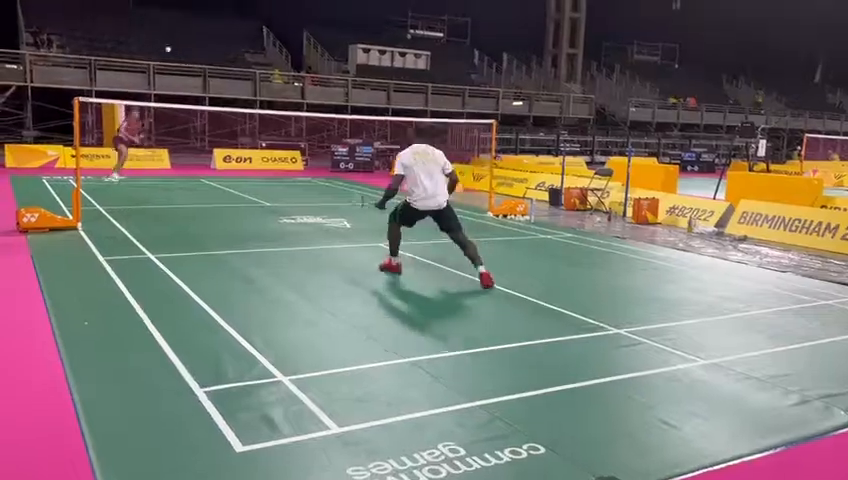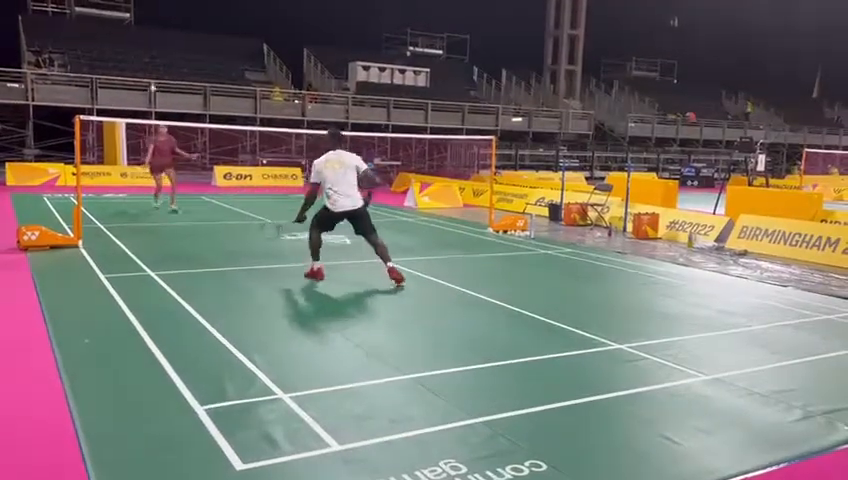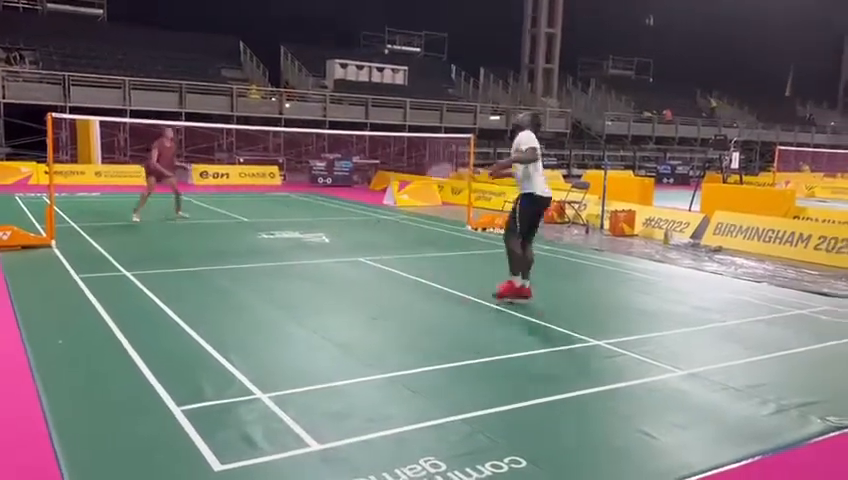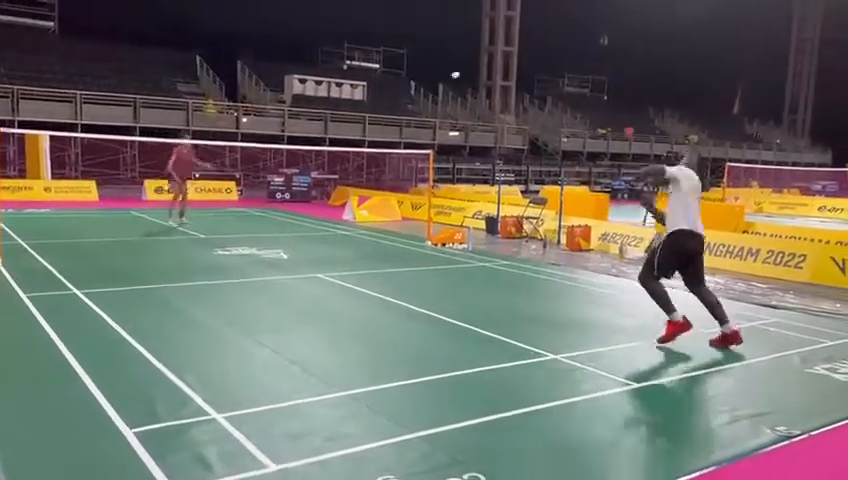
dt=1s
person 1, frame 1
left shoulder: (404, 155)
right shoulder: (438, 153)
left elbow: (395, 185)
right elbow: (453, 179)
left wrist: (383, 201)
left hip: (417, 203)
right hip: (440, 202)
left knee: (394, 220)
right knee: (460, 237)
left ankle: (394, 262)
right ankle: (482, 272)
person 1, frame 2
left shoulder: (319, 163)
right shoulder: (353, 157)
left elbow: (313, 192)
right elbow: (372, 179)
left wrist: (302, 212)
right wrist: (367, 199)
left hip: (334, 207)
right hip: (356, 205)
left knee: (315, 229)
right knee: (373, 238)
left ankle: (316, 267)
right ankle: (391, 267)
person 1, frame 3
left shoulder: (525, 135)
right shoulder: (522, 138)
left elbow: (532, 156)
left wrist: (507, 161)
right wrist: (500, 171)
left hip: (532, 194)
right hip: (536, 194)
left knee: (511, 235)
right knee: (525, 240)
left ankle: (515, 283)
right ankle: (524, 285)
person 1, frame 4
left shoulder: (684, 173)
right shoulder: (691, 181)
left elbow: (655, 171)
left wrist: (639, 176)
right wrist: (653, 209)
left hip: (682, 234)
right hip: (694, 236)
left knee: (647, 277)
right knee: (698, 288)
left ankle: (676, 320)
right ankle: (730, 331)
